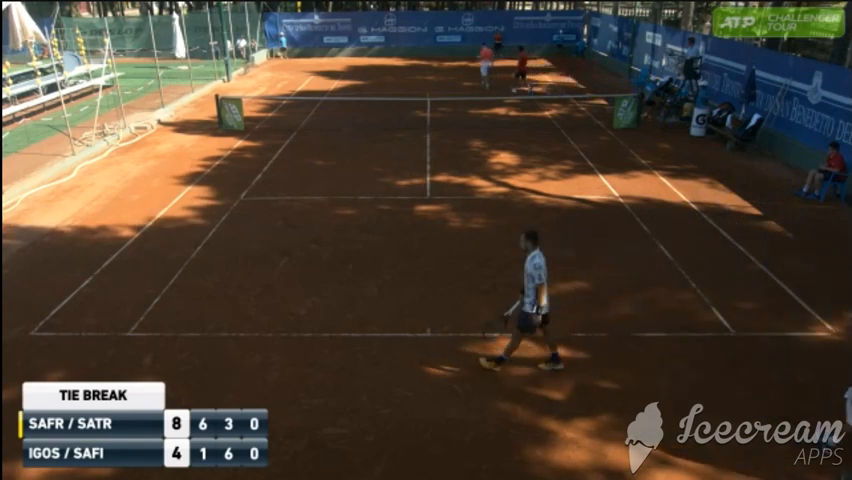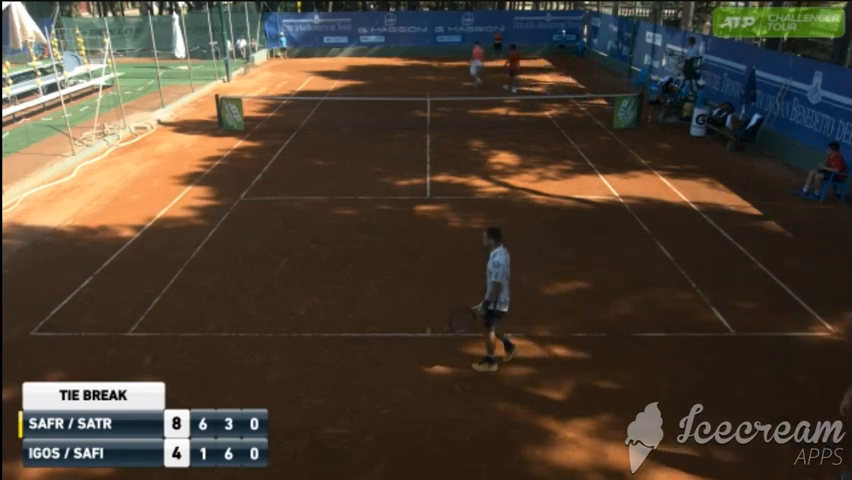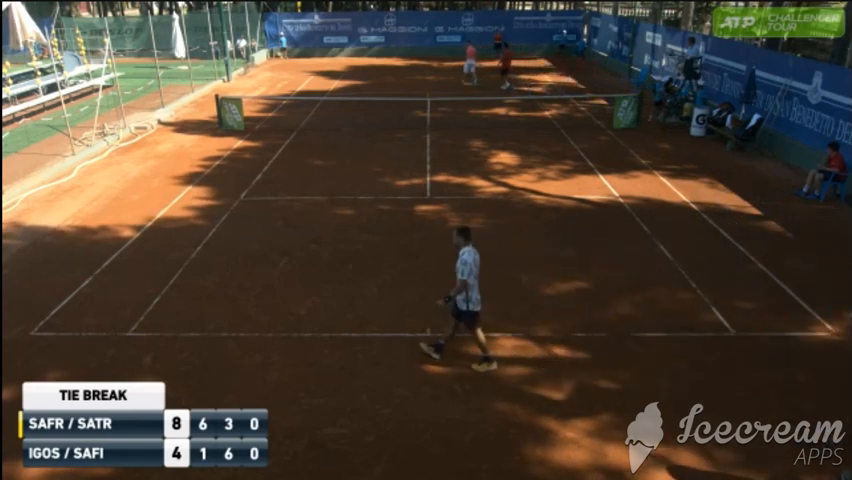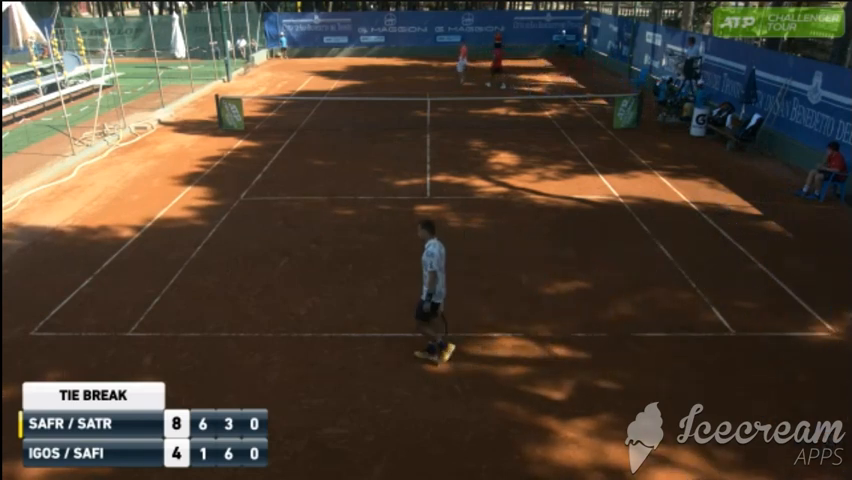
dt=0.3s
person 1, frame 1
left shoulder: (536, 263)
right shoulder: (534, 256)
left elbow: (541, 289)
left wrist: (538, 312)
right wrist: (523, 293)
left hip: (533, 307)
right hip: (531, 303)
left knee: (518, 334)
right knee: (544, 330)
left ankle: (499, 361)
right ankle: (555, 360)
person 1, frame 2
left shoulder: (497, 260)
right shoulder: (502, 252)
left elbow: (496, 287)
left wrist: (485, 305)
left hip: (495, 302)
right hip: (497, 300)
left knee: (488, 329)
right knee: (490, 327)
left ankle: (489, 362)
right ankle: (510, 347)
person 1, frame 3
left shoulder: (465, 259)
right shoulder: (472, 252)
left elbow: (462, 285)
left wrist: (447, 299)
left hip: (468, 302)
right hip: (463, 299)
left knee: (475, 330)
right knee: (454, 324)
left ankle: (488, 360)
right ankle: (437, 349)
person 1, frame 4
left shoulder: (430, 251)
right shoulder: (438, 245)
left elbow: (432, 277)
left wrist: (428, 299)
left hip: (431, 295)
right hip: (439, 293)
left knee: (421, 325)
right knee: (429, 321)
left ankle: (445, 345)
right ankle: (432, 351)
